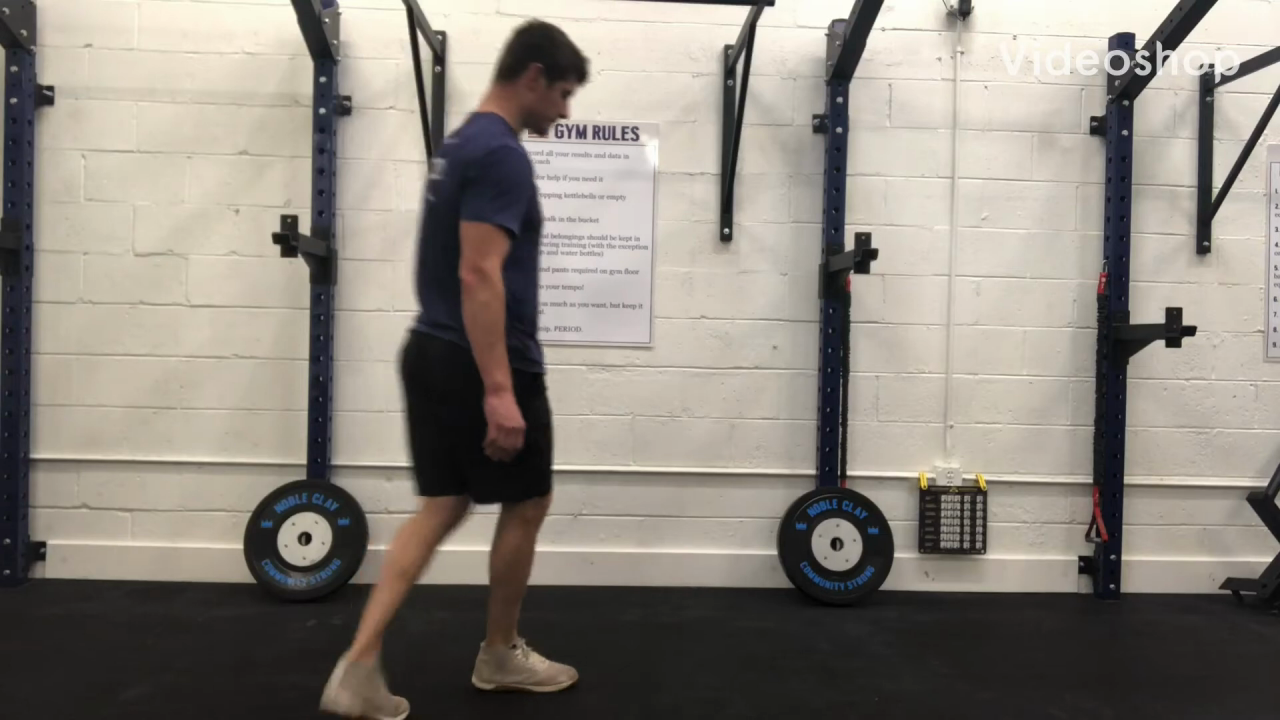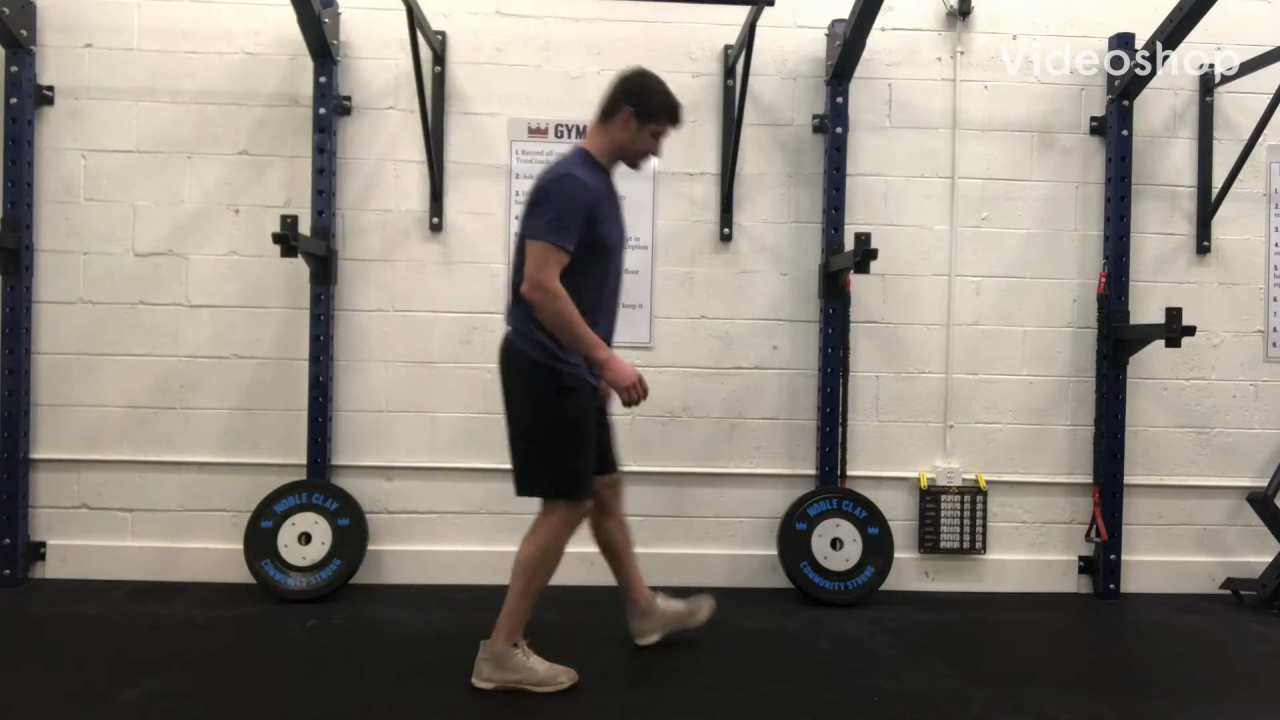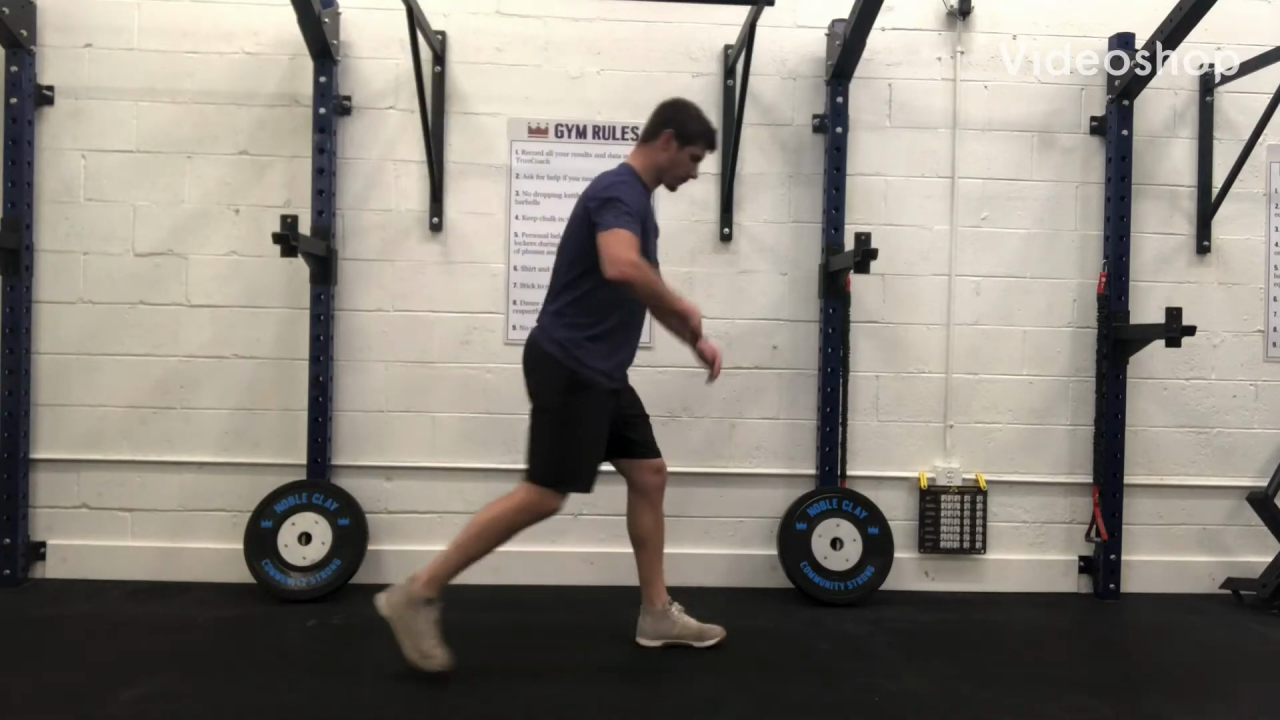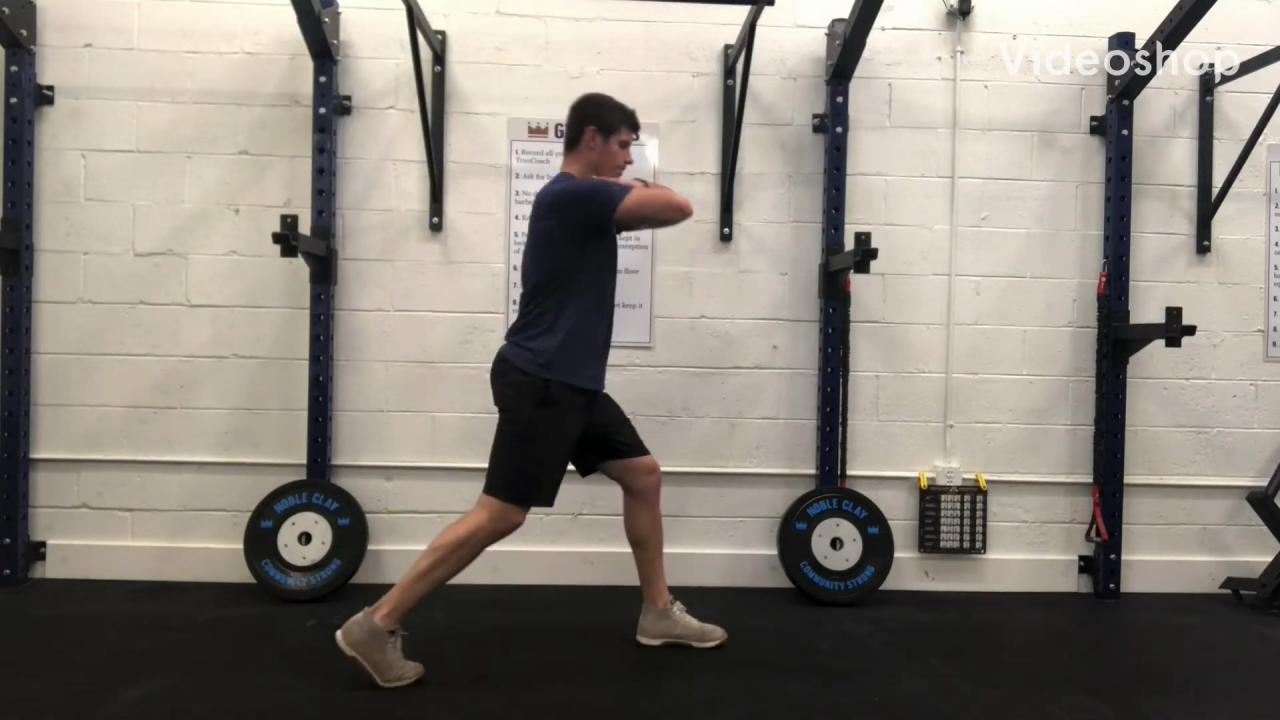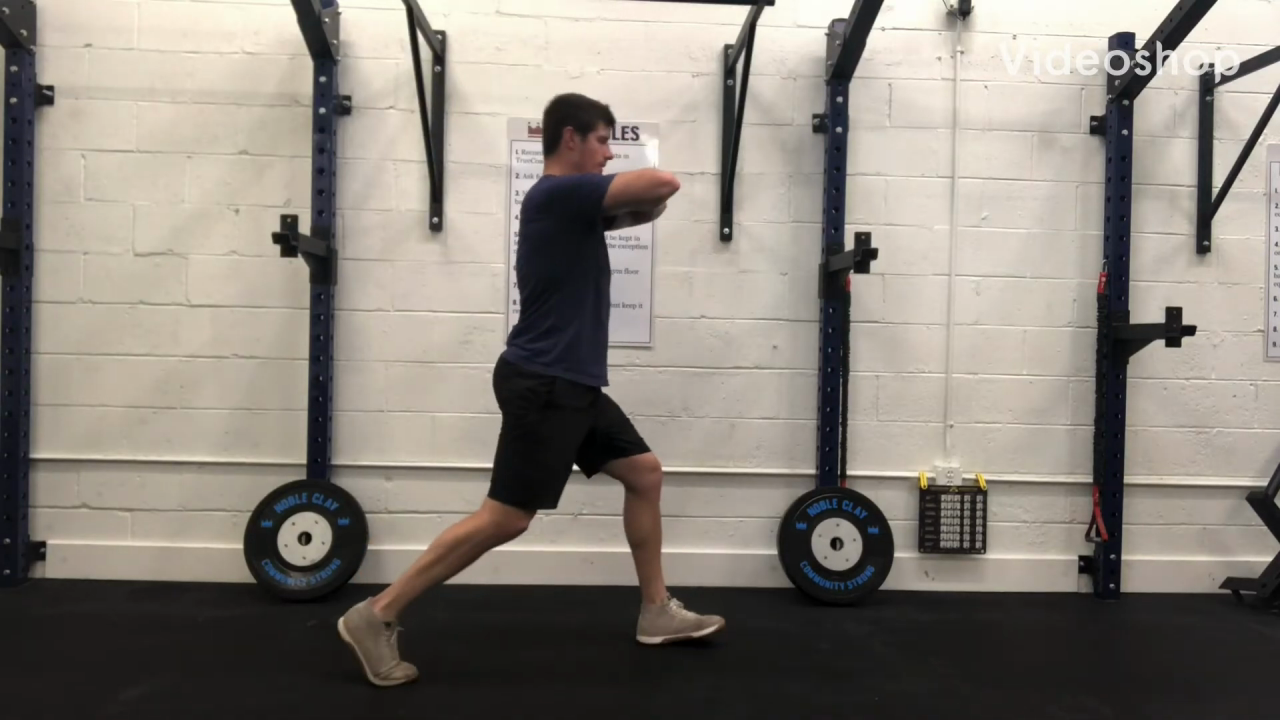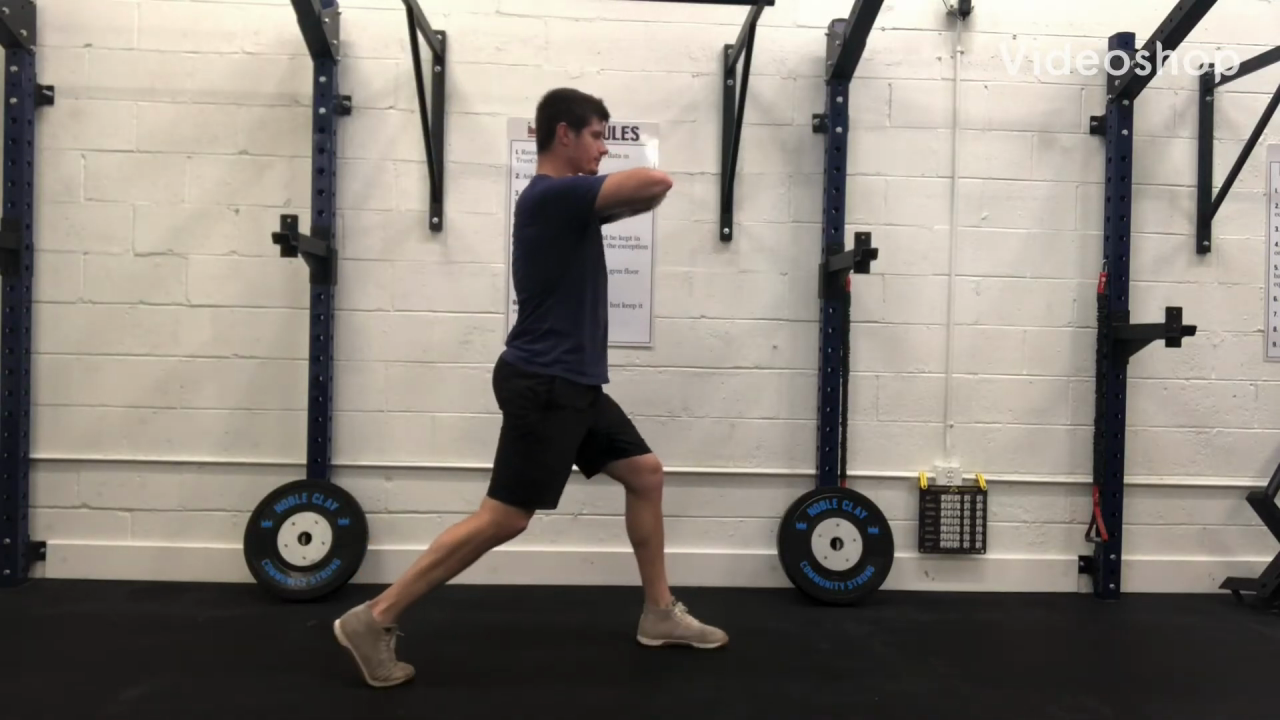
dt=0.5s
person 1, frame 1
left shoulder: (460, 145)
right shoulder: (501, 155)
right elbow: (480, 276)
right wrist: (499, 390)
left hip: (432, 351)
right hip: (487, 363)
left knee: (441, 507)
right knee: (526, 503)
right ankle: (500, 654)
person 1, frame 2
left shoulder: (597, 183)
right shoulder: (571, 184)
right elbow: (537, 285)
left wrist: (601, 360)
right wrist: (606, 360)
left hip: (572, 368)
right hip: (546, 369)
left knee: (603, 488)
right knee: (565, 504)
left ankle: (644, 608)
right ankle: (502, 652)
person 1, frame 3
left shoulder: (638, 200)
right shoulder: (619, 192)
left elbow: (641, 290)
right elbow: (622, 269)
left wrist: (692, 340)
right wrist: (687, 315)
left hip: (601, 369)
right hip: (567, 365)
left knee: (650, 476)
right knee: (543, 495)
left ankle: (657, 612)
right ankle: (417, 596)
person 1, frame 4
left shoulder: (589, 201)
right shoulder: (572, 195)
left elbow: (664, 210)
right elbow: (677, 207)
left wrist: (631, 190)
right wrist: (631, 189)
left hip: (575, 382)
right hip: (538, 382)
left knee: (643, 476)
right knee: (501, 513)
left ankle: (660, 613)
right ankle: (376, 626)
person 1, frame 5
left shoulder: (575, 202)
right shoulder: (558, 193)
left elbow: (646, 207)
right elbow: (663, 184)
left wrist: (640, 205)
right wrist: (642, 195)
left hip: (573, 381)
right hip: (542, 383)
left knee: (644, 473)
right knee: (506, 516)
left ankle: (656, 610)
right ankle: (377, 617)
person 1, frame 6
left shoulder: (570, 199)
right shoulder: (552, 195)
left elbow: (646, 195)
right elbow: (656, 181)
left wrist: (637, 198)
right wrist: (638, 192)
left hip: (574, 382)
right hip: (543, 383)
left knee: (646, 475)
right knee: (504, 517)
left ankle: (661, 613)
right ankle: (373, 622)
